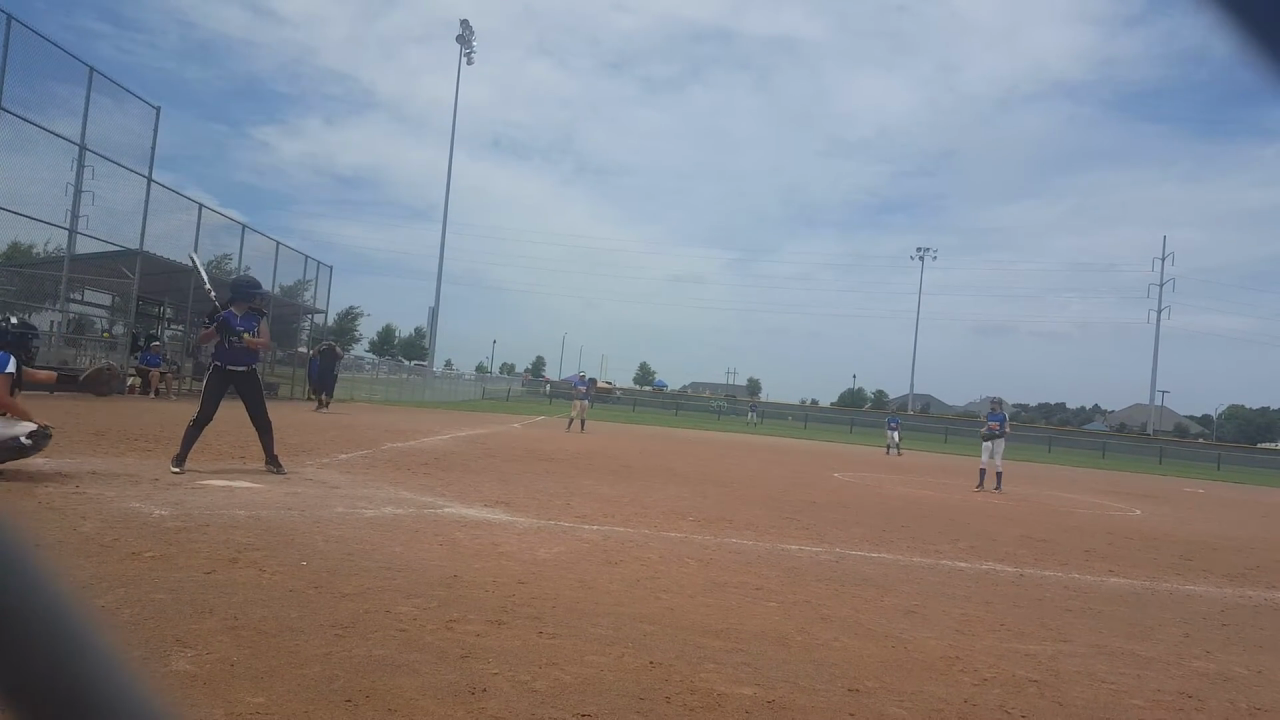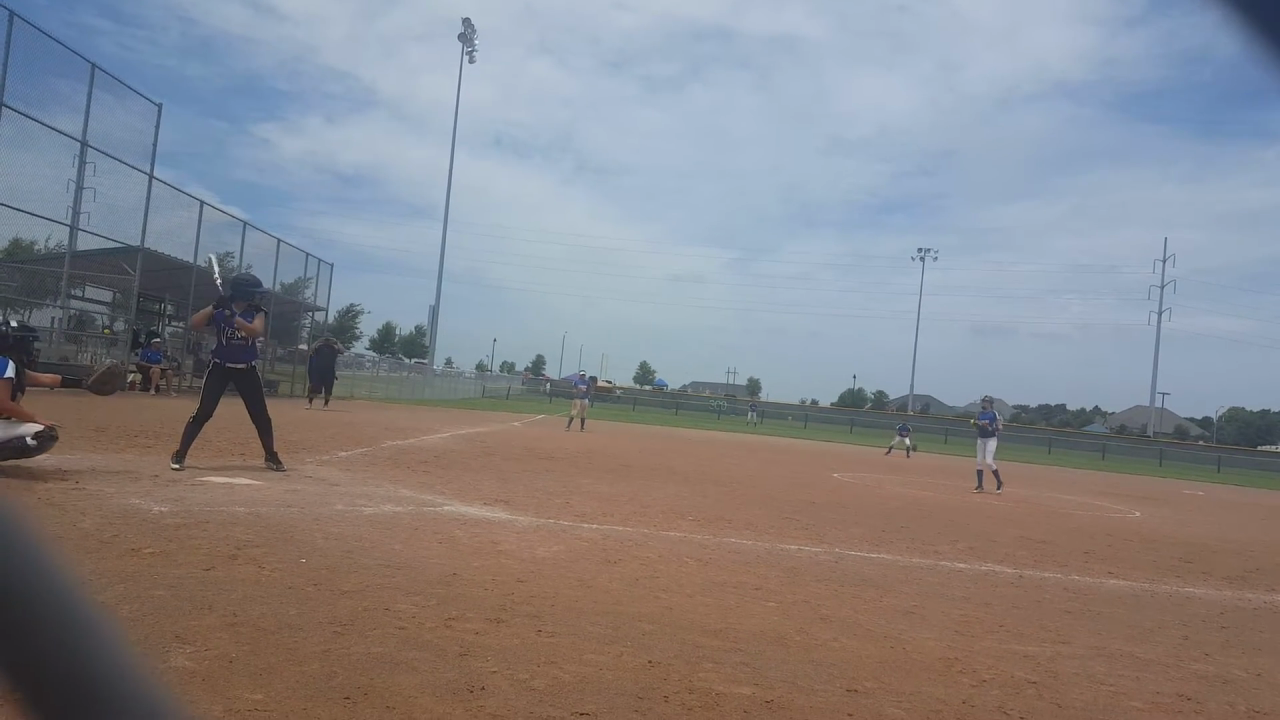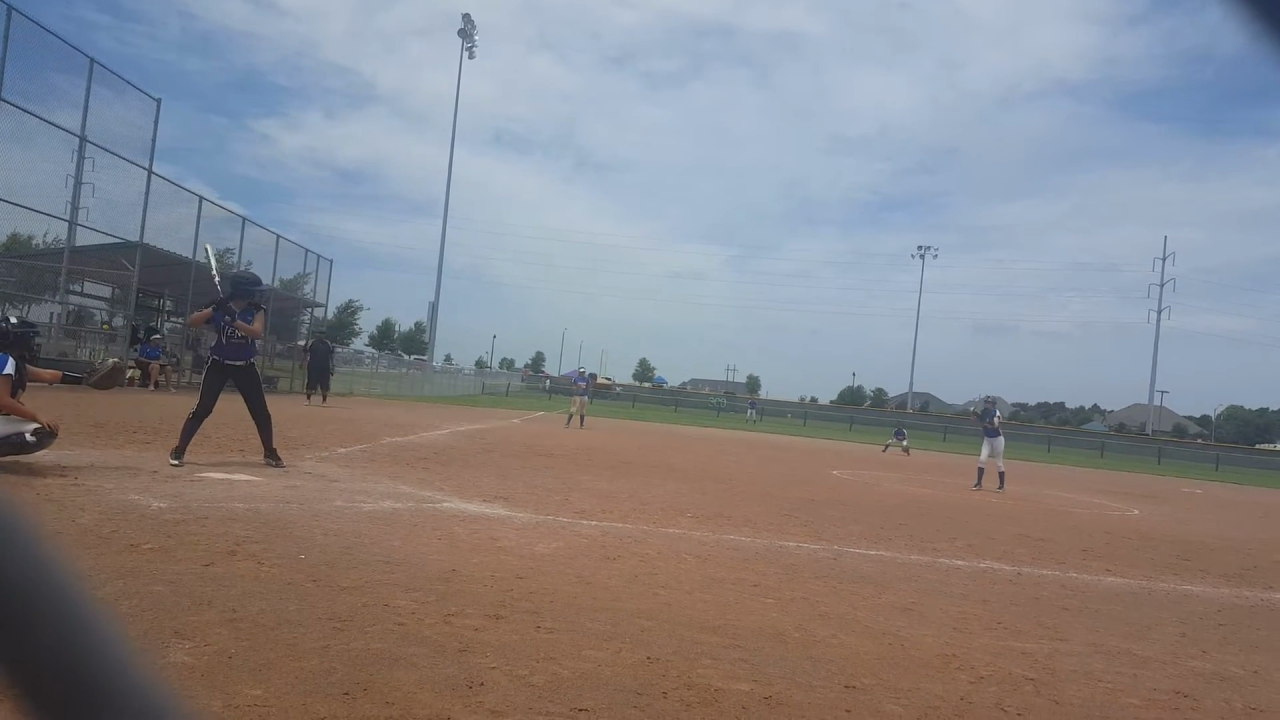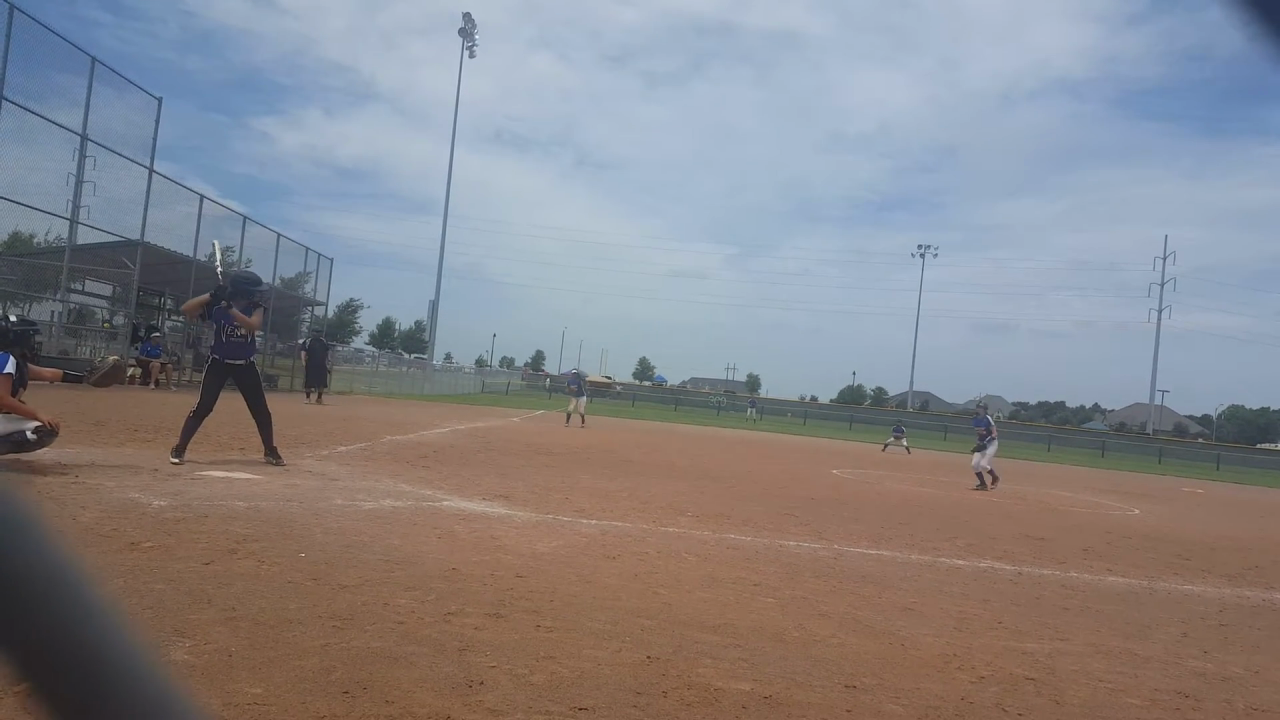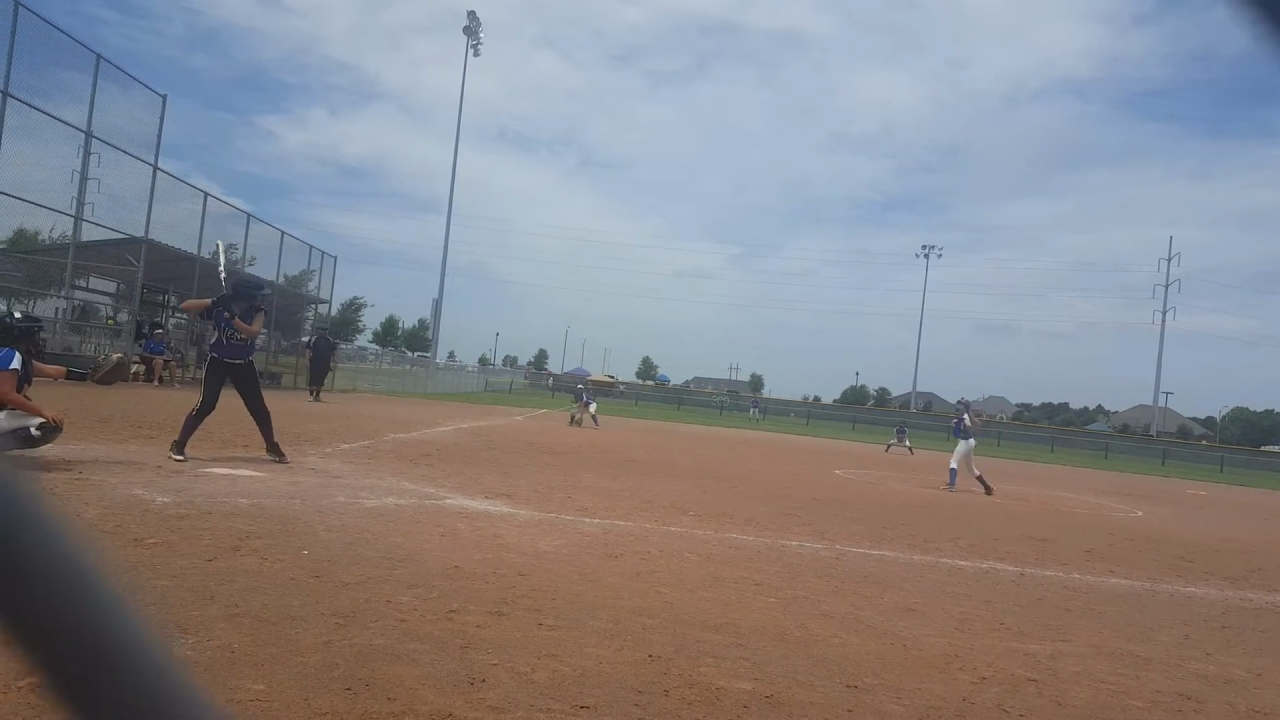
dt=0.5s
person 1, frame 1
left shoulder: (258, 316)
right shoulder: (220, 313)
left elbow: (266, 343)
right elbow: (201, 340)
left wrist: (240, 336)
right wrist: (216, 327)
left hip: (248, 373)
right hip: (220, 371)
left knee: (261, 418)
right knee: (203, 415)
left ankle: (271, 460)
right ankle: (180, 458)
person 1, frame 2
left shoulder: (257, 312)
right shoulder: (219, 310)
left elbow: (257, 332)
right elbow: (194, 324)
left wrist: (232, 315)
right wrist: (214, 306)
left hip: (247, 370)
right hip: (219, 367)
left knee: (261, 415)
right knee: (203, 412)
left ankle: (271, 456)
right ankle: (180, 455)
person 1, frame 3
left shoulder: (256, 310)
right shoulder: (219, 307)
left elbow: (257, 333)
right elbow: (191, 322)
left wrist: (233, 319)
right wrist: (213, 309)
left hip: (246, 366)
right hip: (218, 364)
left knee: (261, 412)
right knee: (202, 408)
left ankle: (270, 453)
right ankle: (178, 450)
person 1, frame 4
left shoulder: (256, 308)
right shoulder: (216, 305)
left elbow: (253, 326)
right elbow: (186, 310)
left wrist: (229, 307)
right wrist: (211, 295)
left hip: (246, 365)
right hip: (218, 363)
left knee: (261, 410)
right knee: (203, 407)
left ankle: (270, 451)
right ankle: (179, 449)
person 1, frame 5
left shoulder: (257, 311)
right shoulder: (218, 308)
left elbow: (254, 333)
right elbow: (185, 306)
left wrist: (232, 317)
right wrist: (214, 302)
left hip: (243, 364)
right hip: (217, 362)
left knee: (259, 408)
right knee: (206, 405)
left ankle: (273, 448)
right ankle: (178, 445)
